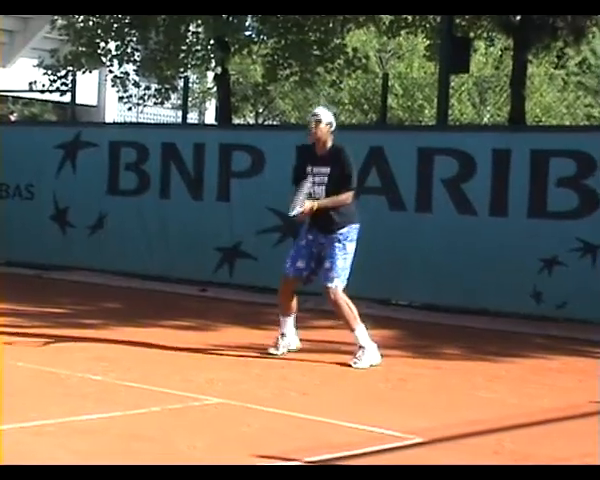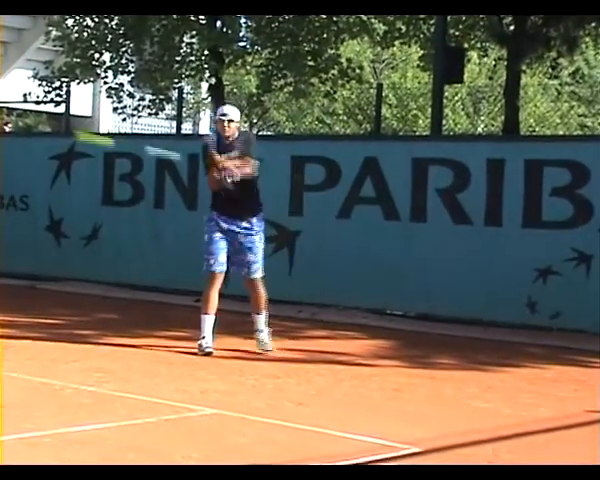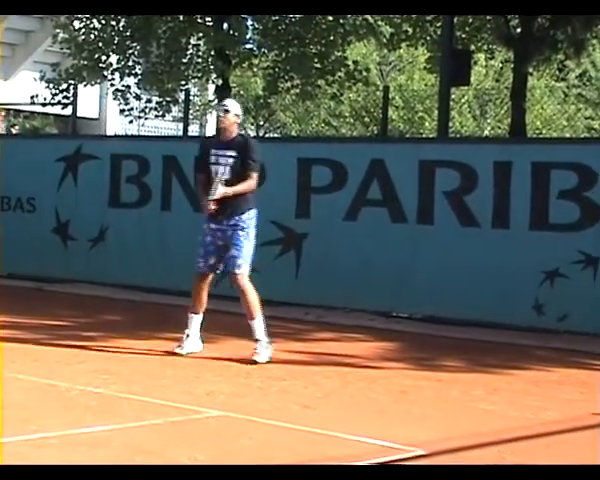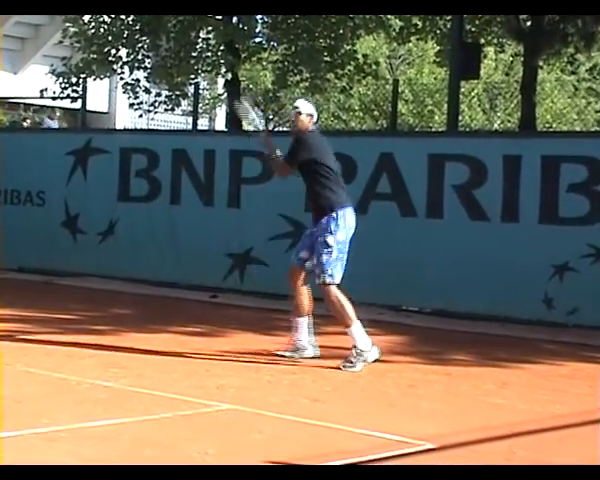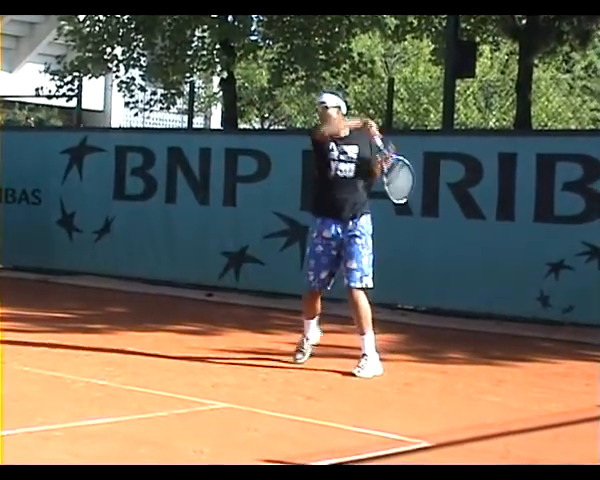
dt=1s
person 1, frame 1
left shoulder: (341, 156)
right shoulder: (304, 154)
left elbow: (347, 196)
left wrist: (316, 205)
right wrist: (303, 206)
left hip: (341, 231)
right hip: (313, 230)
left knee: (334, 292)
right knee: (288, 281)
left ankle: (368, 347)
right ankle: (287, 336)
person 1, frame 2
left shoulder: (249, 141)
right shoulder: (212, 147)
left elbow: (251, 169)
right elbow: (214, 184)
left wrist: (227, 163)
right wrist: (217, 169)
left hip: (250, 220)
right hip: (220, 219)
left knee: (254, 278)
right knee: (215, 277)
left ankle: (262, 330)
right ankle: (206, 338)
person 1, frame 3
left shoulder: (246, 145)
right shoulder: (207, 145)
left elbow: (253, 181)
right elbow: (202, 179)
left wrist: (229, 191)
right wrist: (206, 199)
left hip: (242, 218)
right hip: (215, 220)
left knee: (240, 277)
right knee: (202, 275)
left ankle: (262, 341)
right ankle: (192, 337)
person 1, frame 4
left shoulder: (304, 139)
right shoulder: (318, 139)
left elbow: (283, 171)
left wrist: (272, 155)
right wrist: (279, 157)
left hip: (336, 217)
right hip: (326, 218)
left knee: (327, 285)
right knee: (296, 274)
left ankle: (364, 348)
right ankle: (303, 342)
person 1, frame 5
left shoulder: (362, 139)
right shoulder: (319, 134)
left elbow: (367, 181)
right elbow: (322, 132)
left wrist: (376, 168)
right wrist: (359, 123)
left hip: (358, 223)
right hip: (325, 223)
left knee: (356, 290)
right knee: (315, 288)
left ankle: (370, 356)
right ankle: (310, 334)
